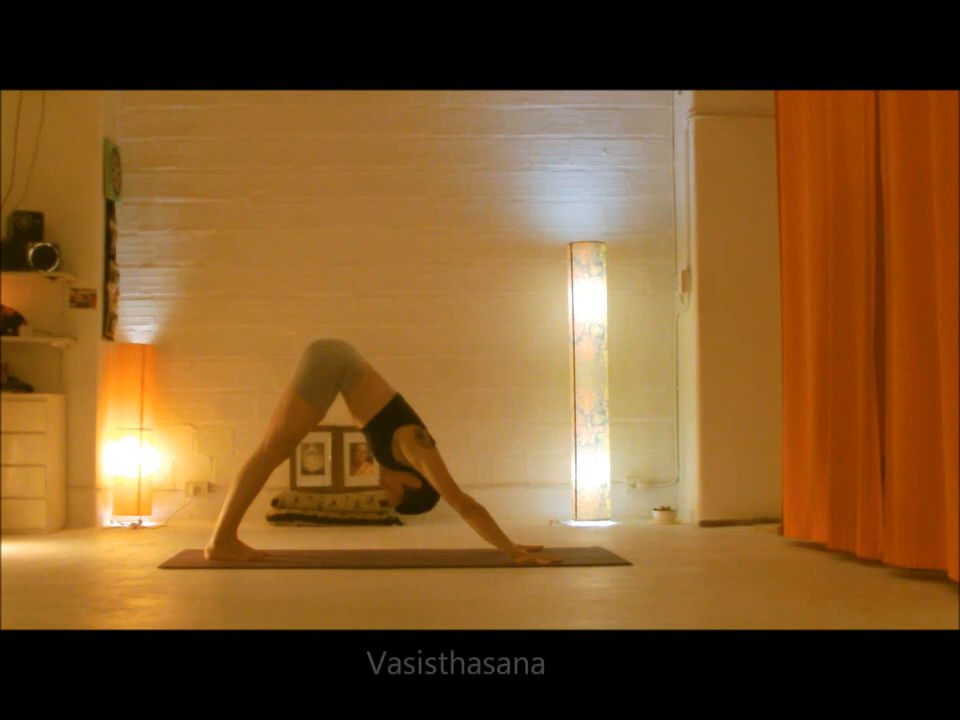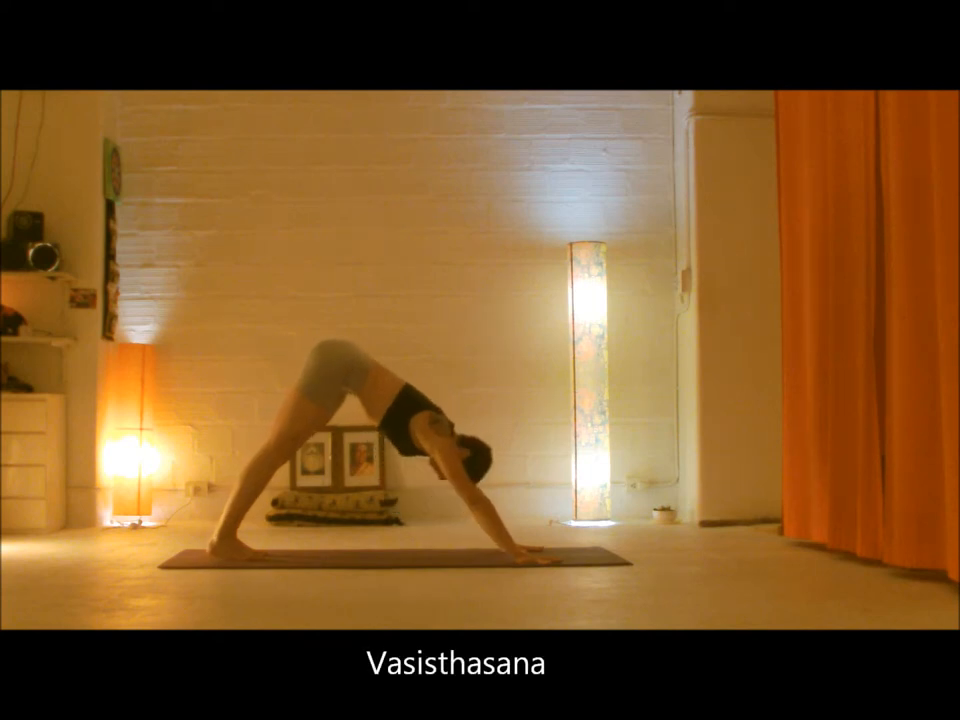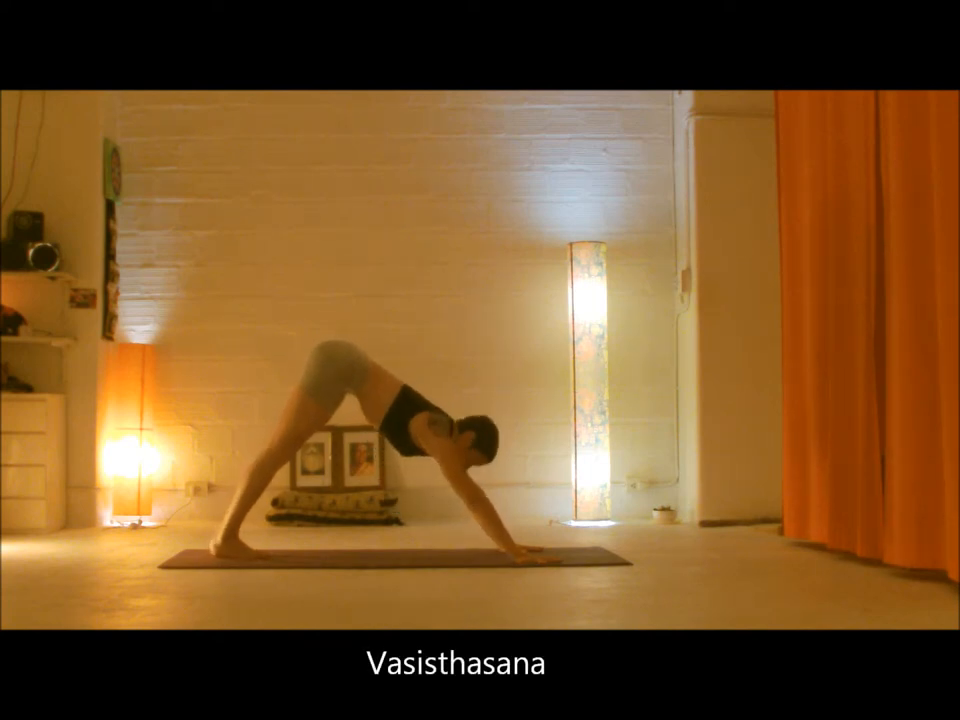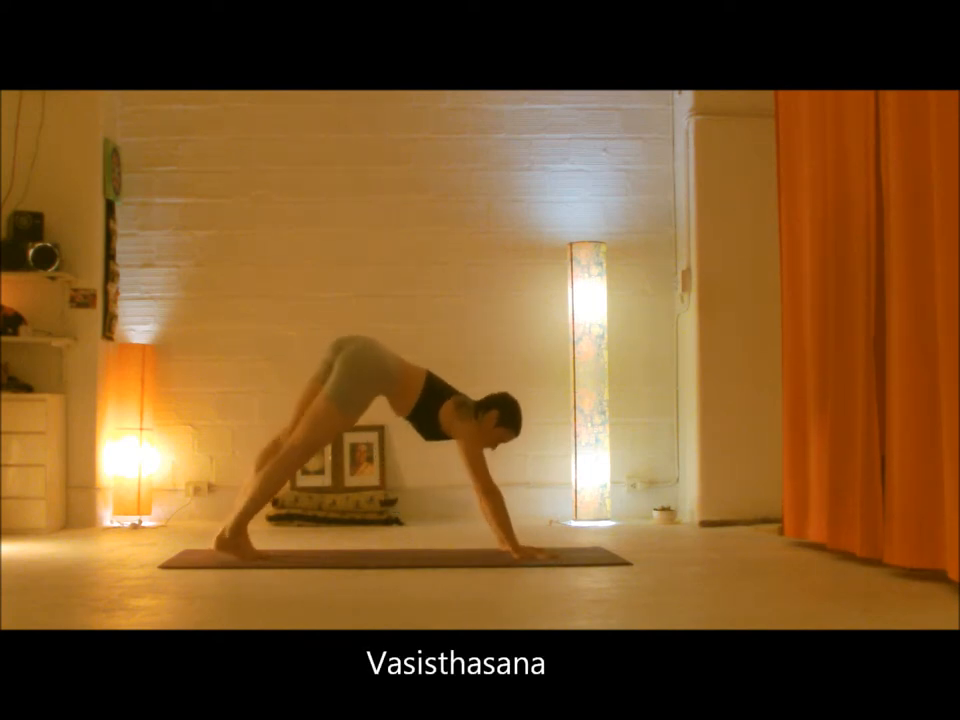
dt=0.7s
person 1, frame 1
left shoulder: (413, 450)
right shoulder: (415, 448)
left elbow: (464, 504)
right elbow: (464, 504)
left wrist: (509, 545)
right wrist: (514, 552)
left hip: (333, 364)
right hip: (330, 361)
left knee: (277, 448)
right knee: (273, 448)
left ankle: (226, 538)
right ankle: (220, 540)
person 1, frame 2
left shoulder: (437, 435)
right shoulder: (436, 435)
left elbow: (474, 497)
right elbow: (473, 497)
left wrist: (510, 543)
right wrist: (515, 551)
left hip: (340, 366)
right hip: (337, 362)
left knee: (282, 446)
right knee: (279, 446)
left ankle: (227, 535)
right ankle: (223, 537)
person 1, frame 3
left shoulder: (447, 435)
right shoulder: (438, 435)
left elbow: (473, 497)
right elbow: (471, 497)
left wrist: (504, 541)
right wrist: (514, 549)
left hip: (339, 365)
right hip: (336, 362)
left knee: (281, 447)
right knee: (280, 448)
left ankle: (228, 534)
right ankle: (226, 537)
person 1, frame 4
left shoulder: (463, 416)
right shoulder: (466, 422)
left elbow: (481, 488)
right elbow: (487, 488)
left wrist: (502, 537)
right wrist: (515, 547)
left hip: (352, 350)
right hip: (364, 367)
left knee: (288, 438)
right knee: (296, 452)
left ankle: (236, 527)
right ankle: (231, 533)
